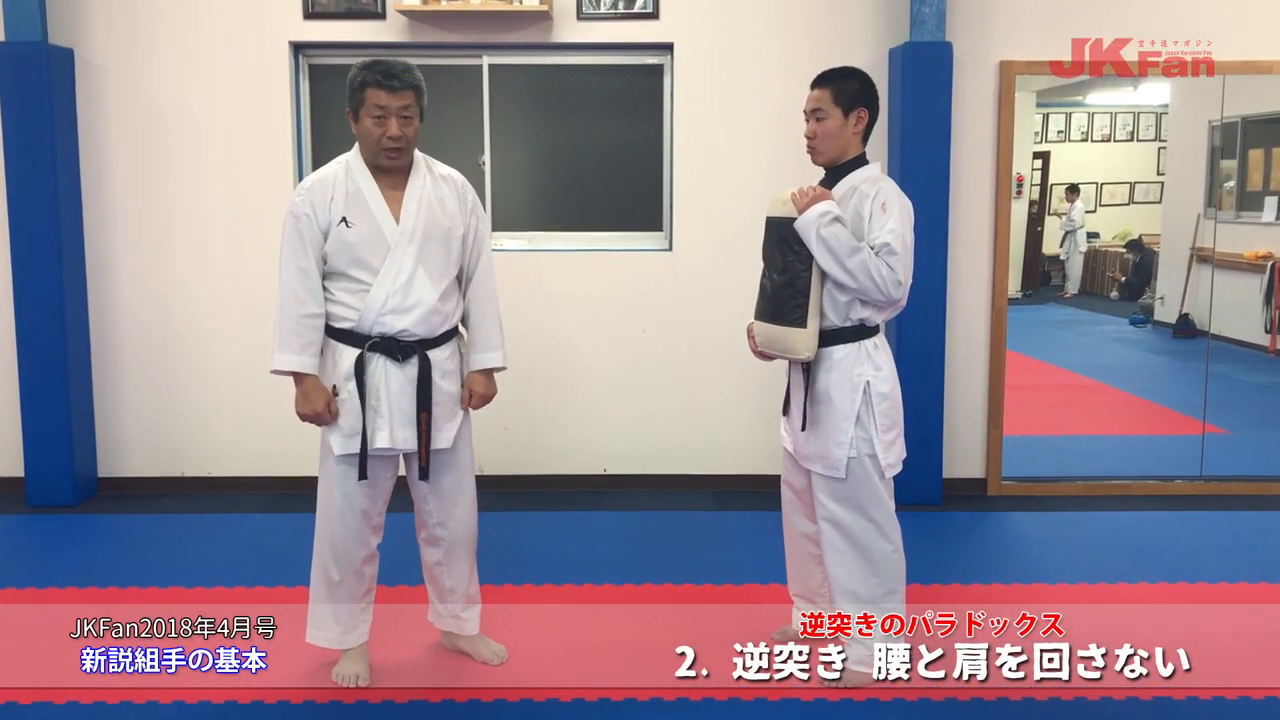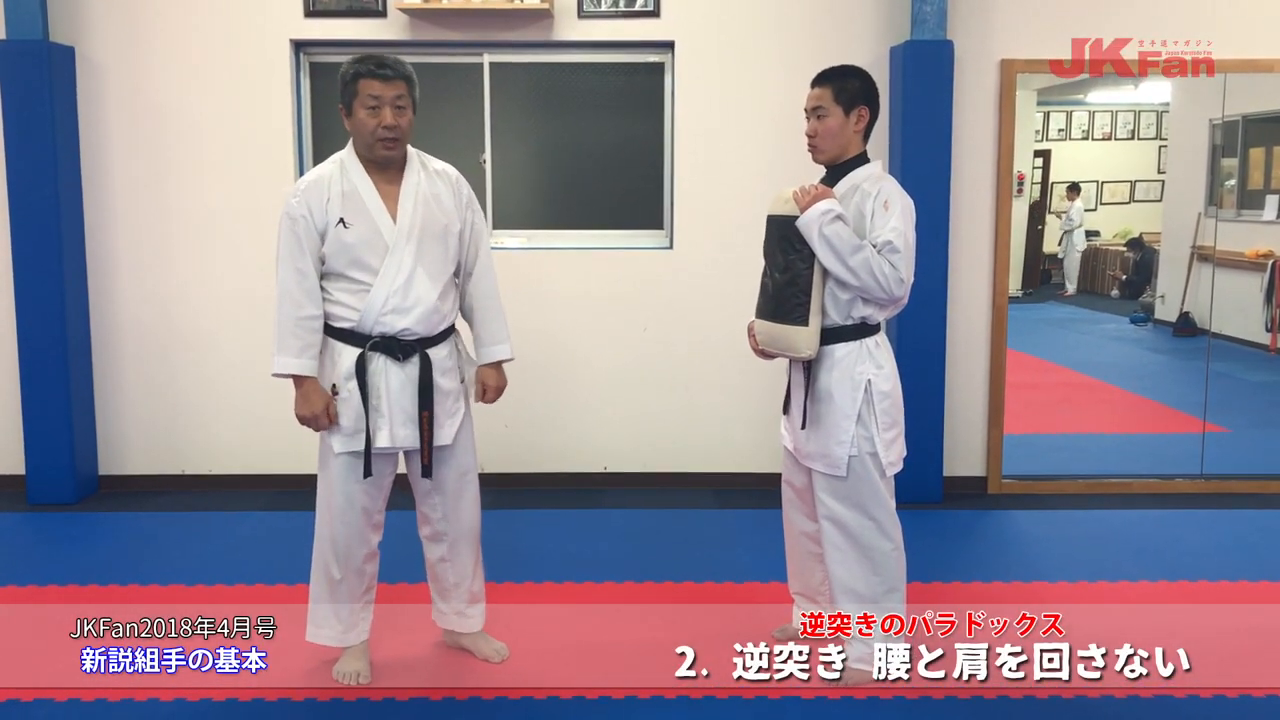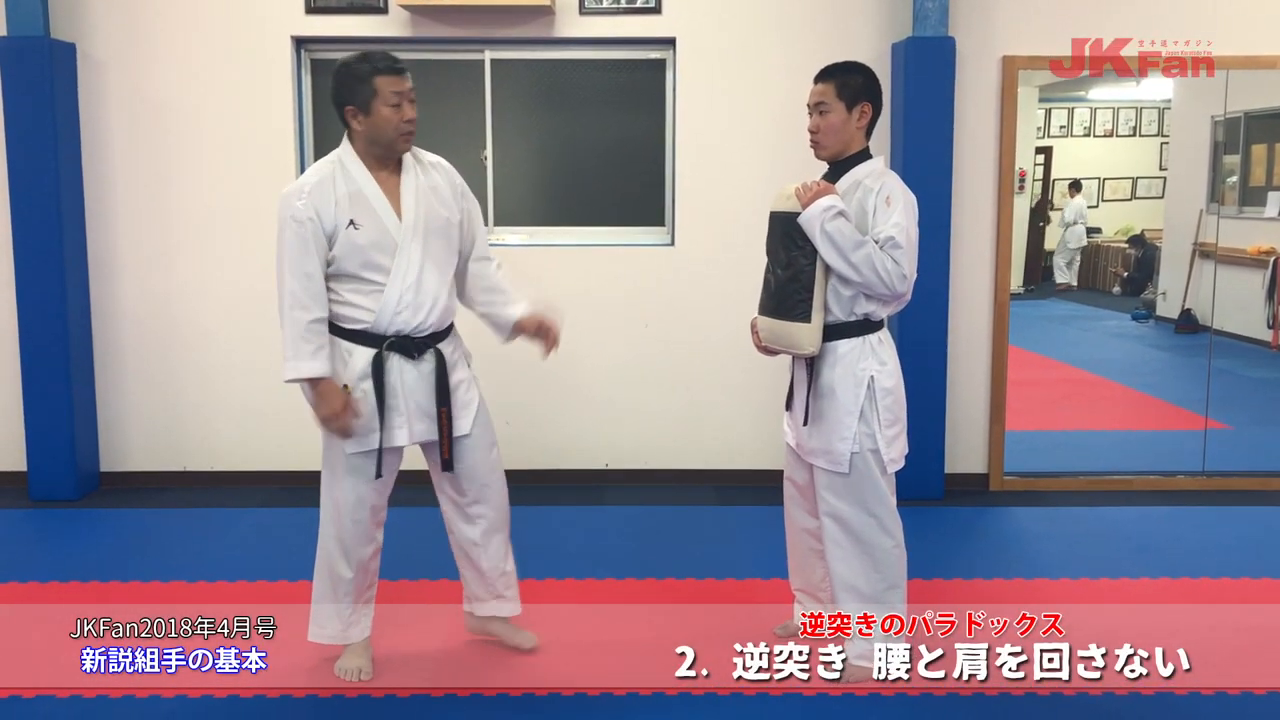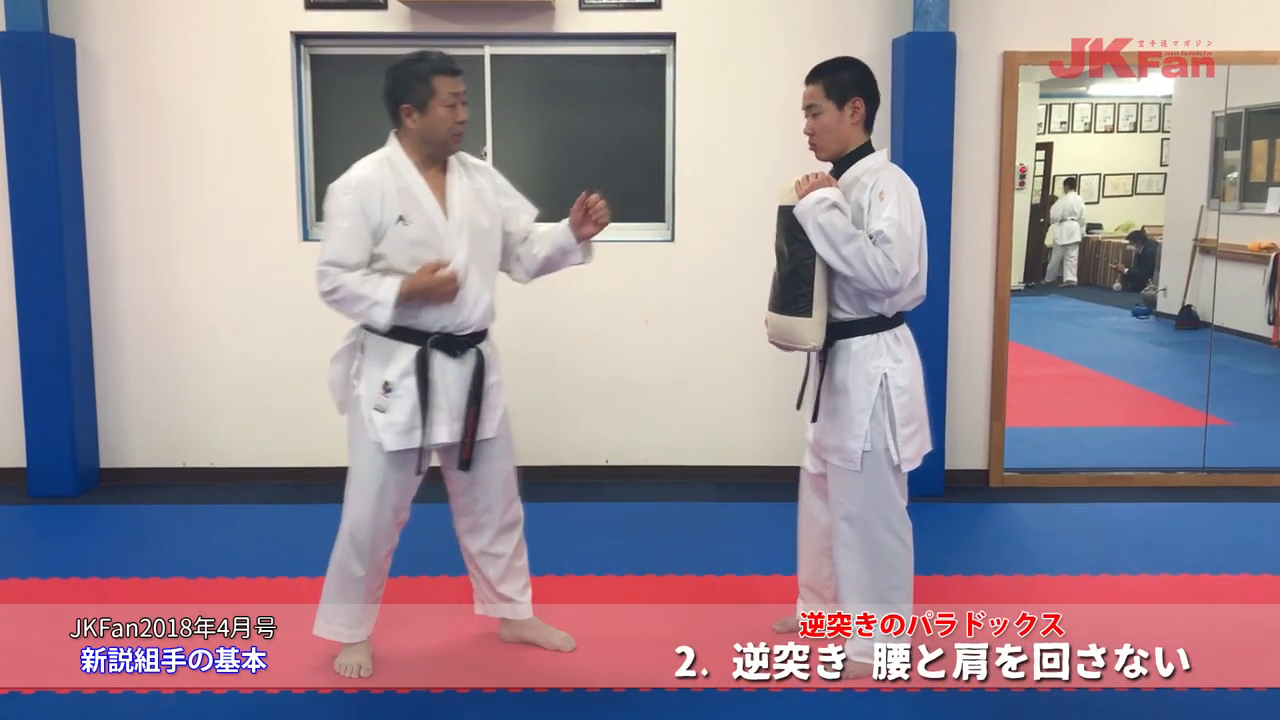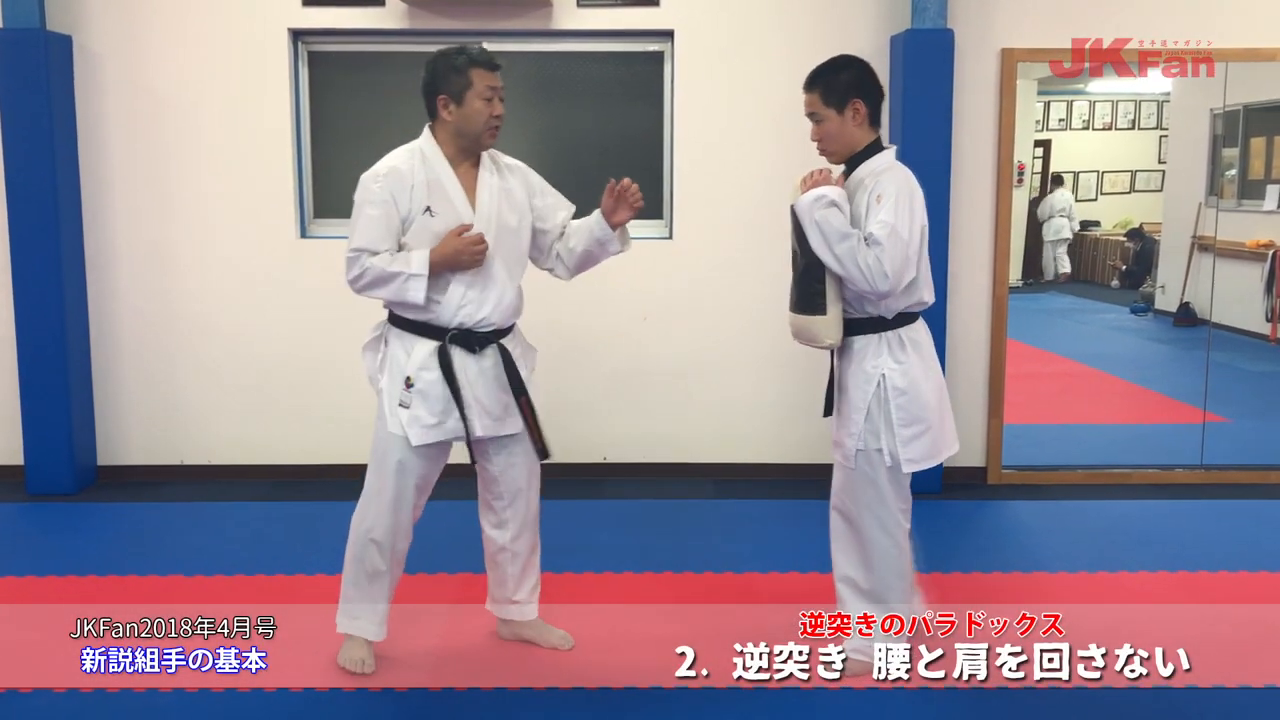
dt=0.3s
person 1, frame 1
left shoulder: (453, 190)
right shoulder: (320, 194)
left elbow: (479, 283)
right elbow: (301, 294)
left wrist: (483, 364)
right wrist: (305, 377)
left hip: (437, 373)
right hip: (358, 375)
left knee: (451, 510)
right knee: (350, 516)
left ankle: (458, 622)
right ankle: (350, 636)
person 1, frame 2
left shoulder: (447, 184)
right shoulder: (314, 194)
left elbow: (477, 276)
right elbow: (298, 295)
left wrist: (491, 356)
right wrist: (305, 380)
left hip: (434, 369)
right hip: (355, 375)
left knee: (453, 506)
right knee: (349, 515)
left ankle: (461, 622)
right ankle: (349, 637)
person 1, frame 3
left shoulder: (440, 178)
right shoulder: (313, 195)
left elbow: (473, 264)
right elbow: (300, 298)
left wrist: (517, 317)
right wrist: (320, 382)
left hip: (440, 364)
right hip: (364, 374)
left knee: (480, 489)
right knee: (354, 513)
left ankle: (490, 608)
right ankle: (349, 633)
person 1, frame 4
left shoulder: (481, 179)
right shoulder: (362, 187)
left elbow: (522, 255)
right elbow: (335, 282)
left wrist: (573, 234)
right wrist: (406, 289)
left hip: (470, 366)
right hip: (396, 371)
left knee: (492, 498)
right knee: (373, 509)
left ankle: (510, 612)
right ankle: (348, 630)
person 1, frame 5
left shoulder: (515, 178)
right shoulder: (393, 177)
left elbow: (561, 252)
right elbow: (362, 269)
left wrist: (609, 223)
right wrist: (435, 260)
left hip: (497, 362)
right hip: (421, 364)
left knee: (514, 493)
right knee: (391, 502)
left ankle: (515, 611)
right ankle: (360, 625)
person 2, frame 1
left shoulder: (880, 196)
right shoulder: (819, 196)
left elbow: (889, 282)
left wrist: (821, 221)
left hip: (853, 373)
right hip: (809, 369)
left knee: (859, 514)
right knee: (805, 504)
left ankle: (872, 646)
right ankle: (816, 614)
person 2, frame 2
left shoulder: (882, 194)
right shoulder: (819, 194)
left elbow: (890, 280)
left wrist: (823, 221)
left hip: (854, 372)
right hip: (809, 368)
left knee: (859, 514)
right knee: (806, 504)
left ankle: (873, 645)
right ankle: (816, 613)
person 2, frame 3
left shoulder: (883, 190)
right shoulder: (822, 190)
left elbow: (893, 276)
left wrist: (825, 216)
left hip: (856, 367)
right hip: (813, 362)
left knee: (859, 510)
right knee: (806, 499)
left ankle: (873, 642)
right ankle: (818, 609)
person 2, frame 4
left shoulder: (885, 184)
right shoulder: (837, 183)
left elbow: (884, 272)
left wrist: (819, 206)
left hip: (874, 365)
right hip: (842, 360)
left knee: (870, 508)
right knee: (822, 493)
left ankle: (877, 639)
right ankle: (822, 608)
person 2, frame 5
left shoulder: (889, 183)
right shoulder: (857, 180)
left elbow: (878, 275)
left wrist: (819, 204)
left hip: (884, 362)
right hip: (870, 357)
left knee: (872, 506)
right knee: (859, 498)
left ankle: (877, 635)
right ankle: (884, 608)
